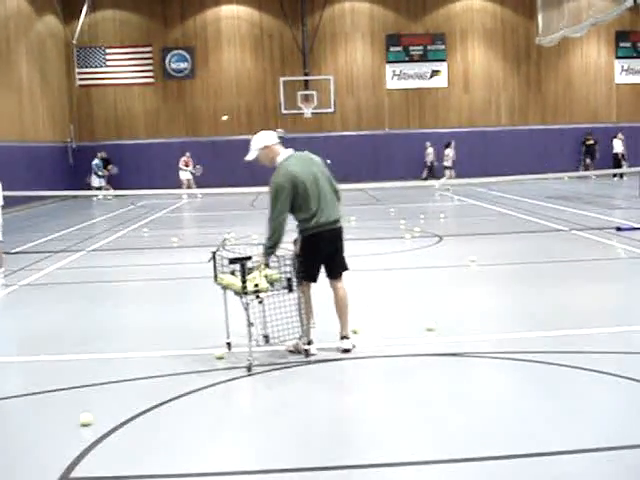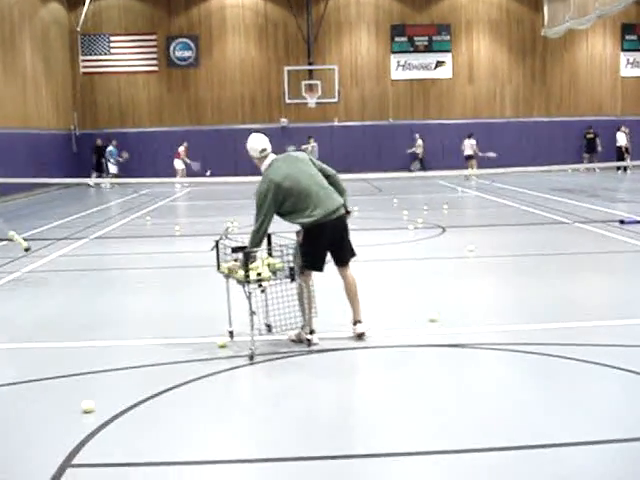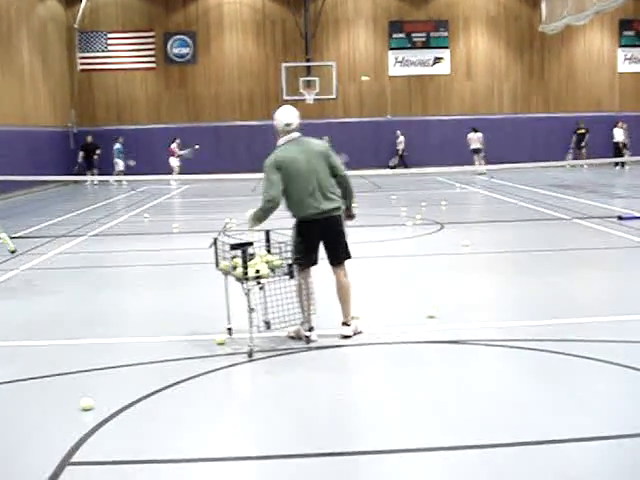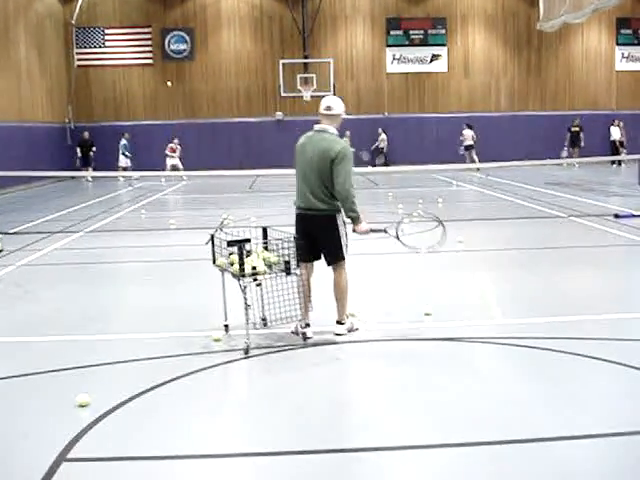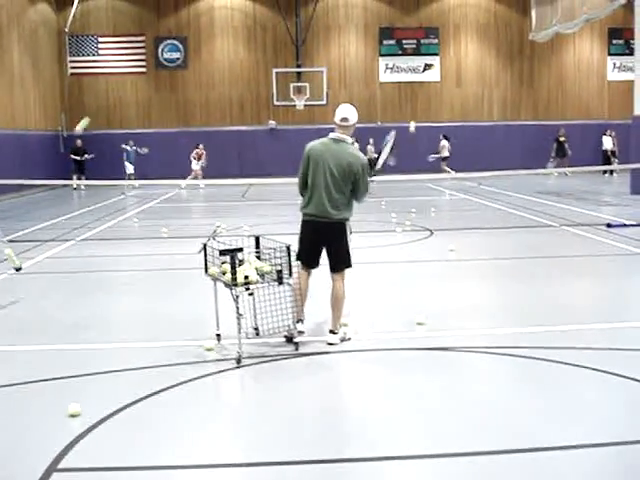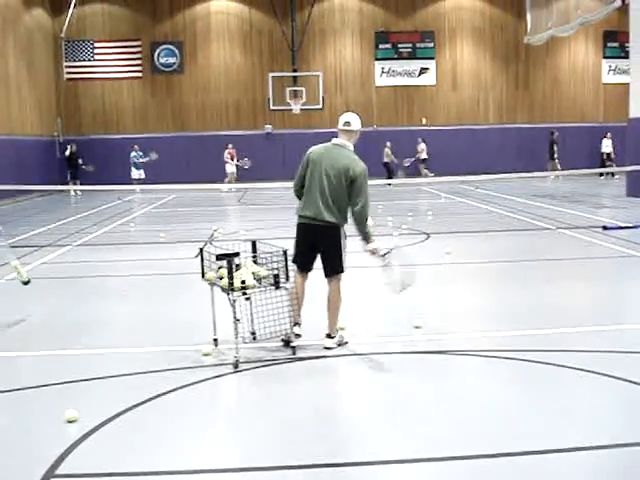
dt=0.5s
person 1, frame 1
left shoulder: (281, 177)
right shoulder: (311, 157)
left elbow: (278, 219)
right elbow: (336, 192)
left wrist: (269, 251)
left hip: (312, 233)
right hip: (335, 227)
left knee: (304, 286)
right knee: (337, 282)
left ankle: (306, 341)
right ankle: (345, 337)
person 1, frame 2
left shoulder: (267, 185)
right shoulder: (297, 156)
left elbow: (261, 226)
right elbow: (332, 176)
right wrist: (344, 204)
left hip: (316, 226)
right hip: (338, 216)
left knee: (304, 275)
right knee: (345, 270)
left ankle: (308, 331)
right ankle: (358, 321)
person 1, frame 3
left shoulder: (275, 159)
right shoulder: (319, 145)
left elbow: (272, 200)
right elbow: (343, 177)
left wrist: (256, 217)
right wrist: (349, 207)
left hip: (306, 221)
right hip: (333, 215)
left knee: (303, 272)
right knee: (340, 269)
left ankle: (306, 327)
right ankle: (348, 323)
person 1, frame 4
left shoulder: (302, 141)
right shoulder: (340, 147)
right elbow: (342, 190)
right wrist: (356, 219)
left hip: (303, 213)
right hip: (328, 216)
left knee: (305, 268)
right knee: (339, 268)
left ankle: (305, 323)
right ankle: (343, 321)
person 1, frame 5
left shoulder: (312, 148)
right shoulder: (358, 159)
left elbow: (302, 185)
right elbow: (359, 196)
left hip: (310, 219)
right hip: (337, 222)
left knee: (304, 270)
right knee: (338, 276)
left ankle: (299, 320)
right ankle: (335, 330)
person 1, frame 6
left shoulder: (314, 151)
right shoulder: (358, 166)
left elbow: (297, 187)
right elbow: (360, 207)
right wrist: (367, 239)
left hip: (306, 222)
right hip: (332, 226)
left knee: (301, 273)
right knee: (334, 280)
left ankle: (296, 324)
right ankle: (332, 334)
